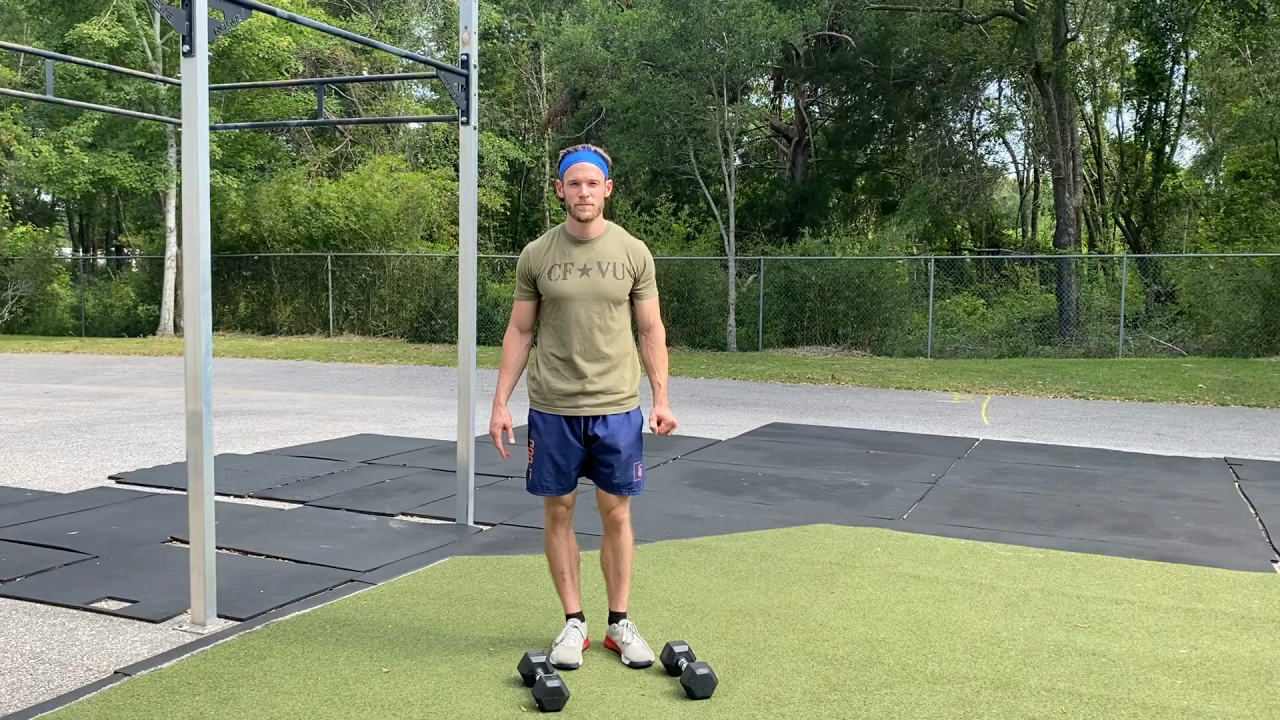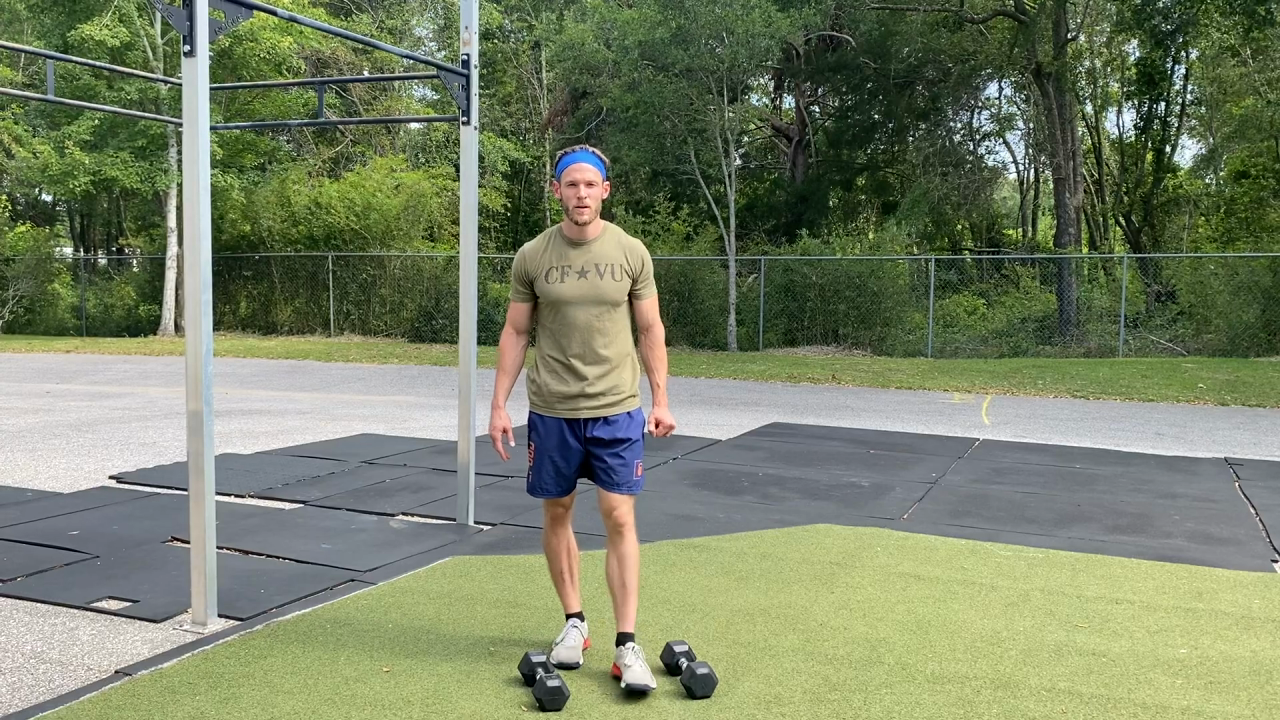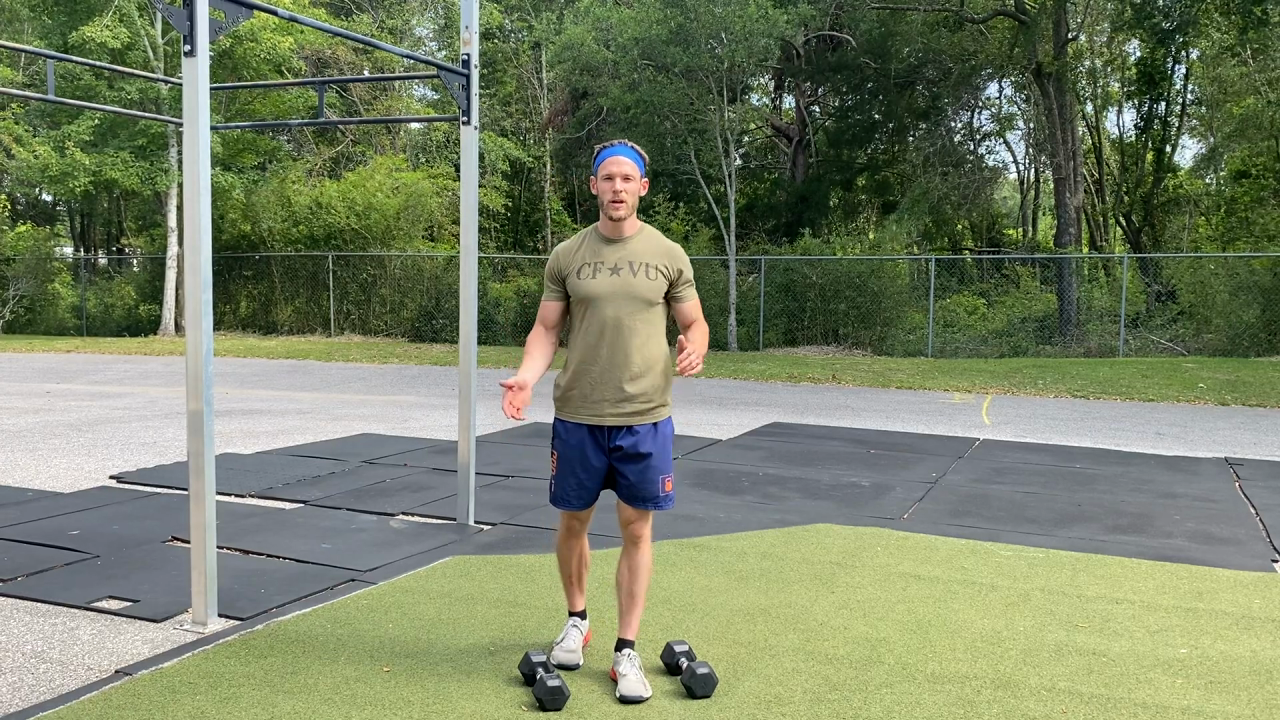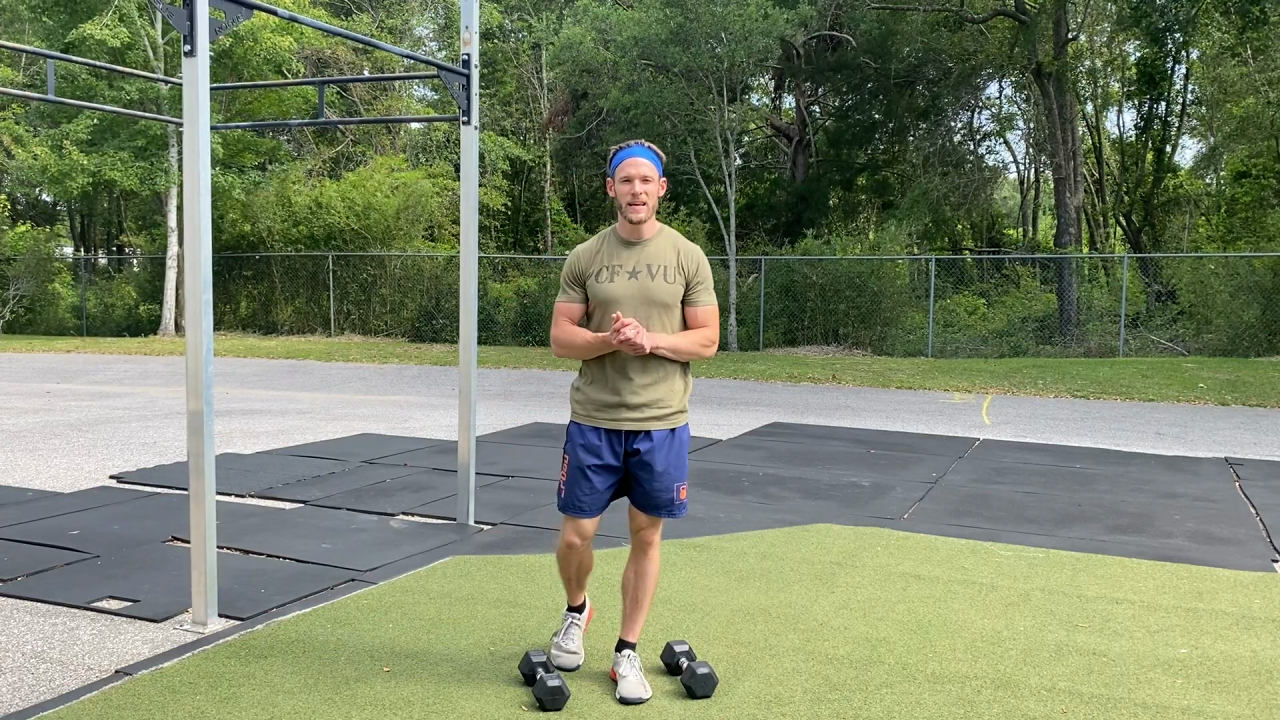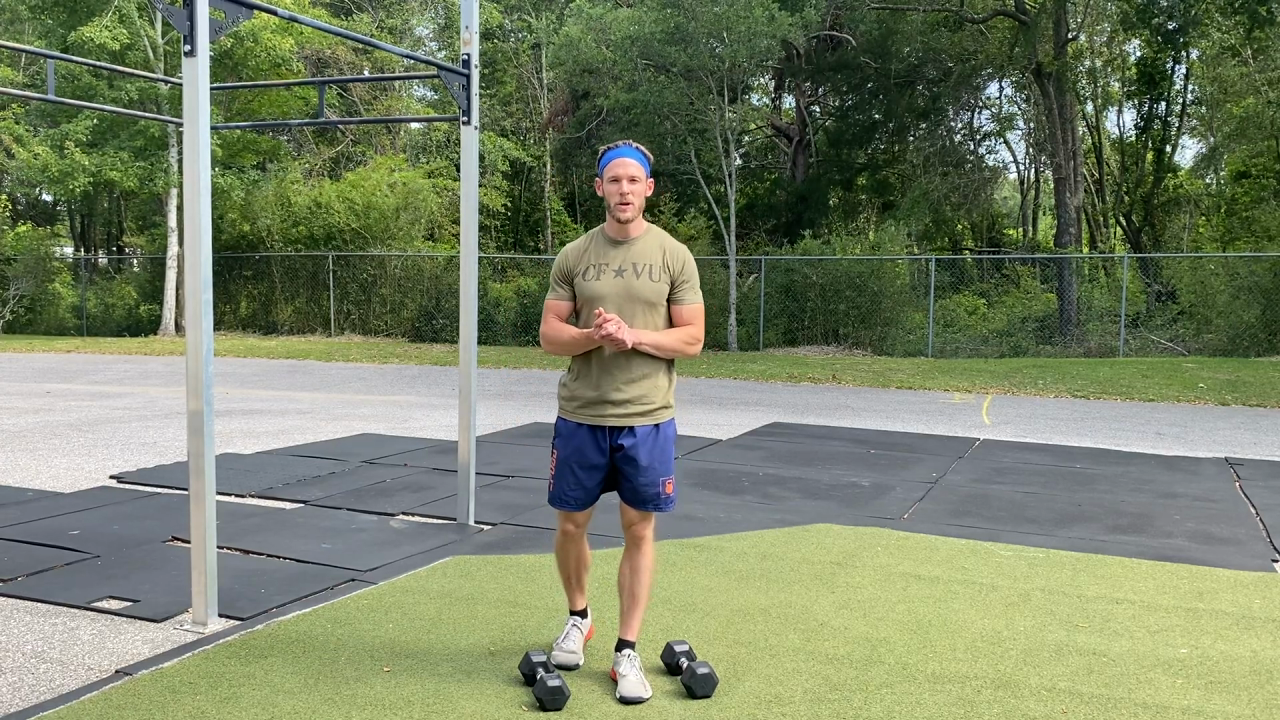
dt=0.7s
person 1, frame 1
left shoulder: (634, 252)
right shoulder: (537, 254)
left elbow: (651, 330)
right elbow: (520, 332)
left wrist: (661, 398)
right wrist: (500, 402)
left hip: (617, 406)
right hip: (553, 408)
left knee: (616, 515)
right knee: (558, 513)
left ankle: (619, 622)
right ankle: (574, 623)
person 1, frame 2
left shoulder: (631, 252)
right shoulder: (532, 256)
left elbow: (650, 329)
right elbow: (516, 333)
left wrist: (661, 399)
right wrist: (499, 405)
left hip: (617, 408)
right hip: (552, 409)
left knee: (619, 520)
right knee: (557, 514)
left ankle: (626, 646)
right ankle: (574, 622)
person 1, frame 3
left shoulder: (669, 254)
right shoulder: (567, 254)
left elbow: (696, 326)
right elbow: (547, 328)
left wrist: (694, 350)
right wrist: (526, 374)
left hip: (645, 417)
right hip: (579, 416)
left knee: (636, 531)
right knee: (573, 524)
left ankle: (626, 651)
right ankle: (577, 619)
person 1, frame 4
left shoulder: (688, 257)
right shoulder: (584, 257)
left elbow: (707, 340)
right elbow: (561, 338)
left wrist: (650, 340)
right wrist: (610, 340)
left hip: (662, 423)
right hip: (594, 421)
left knee: (645, 537)
right knee: (576, 535)
left ankle: (627, 653)
right ankle: (576, 609)
person 1, frame 5
left shoulder: (674, 255)
right shoulder: (573, 255)
left elbow: (692, 339)
right elbow: (549, 335)
left wrist: (633, 336)
right wrist: (594, 336)
left hip: (647, 419)
right hip: (580, 416)
left knee: (638, 532)
right knee: (571, 525)
left ankle: (627, 651)
right ankle: (578, 617)
